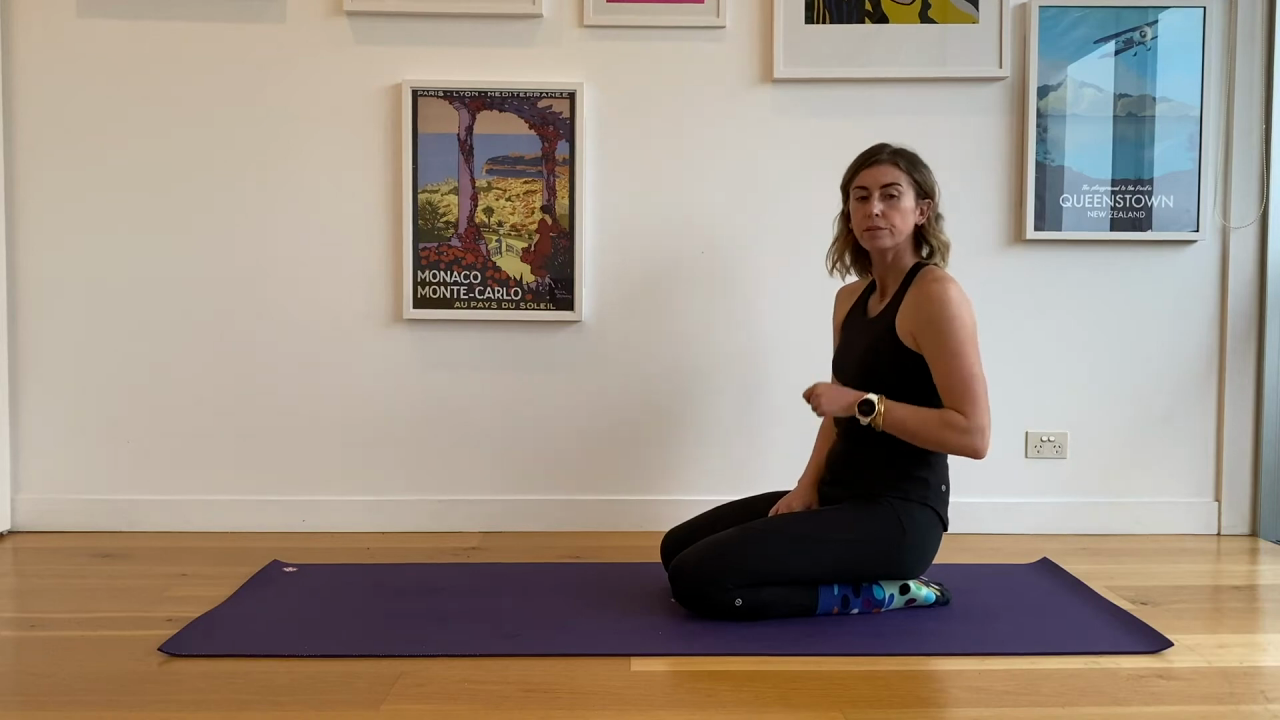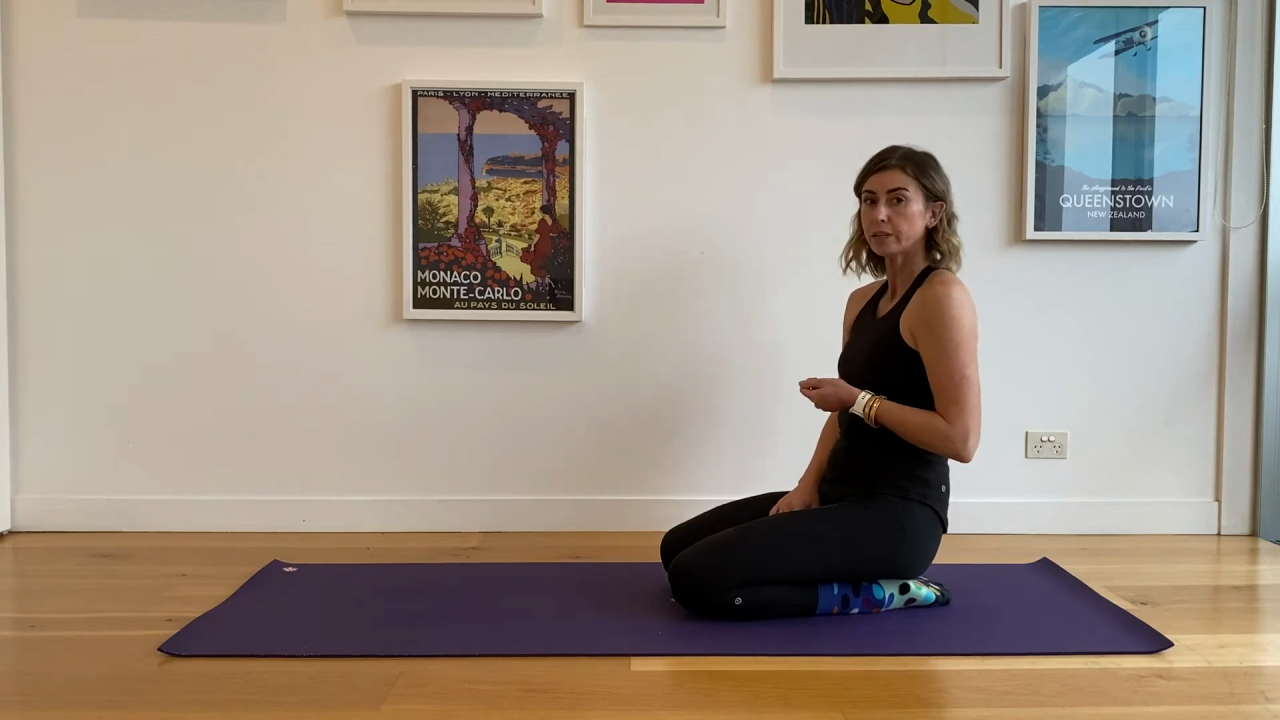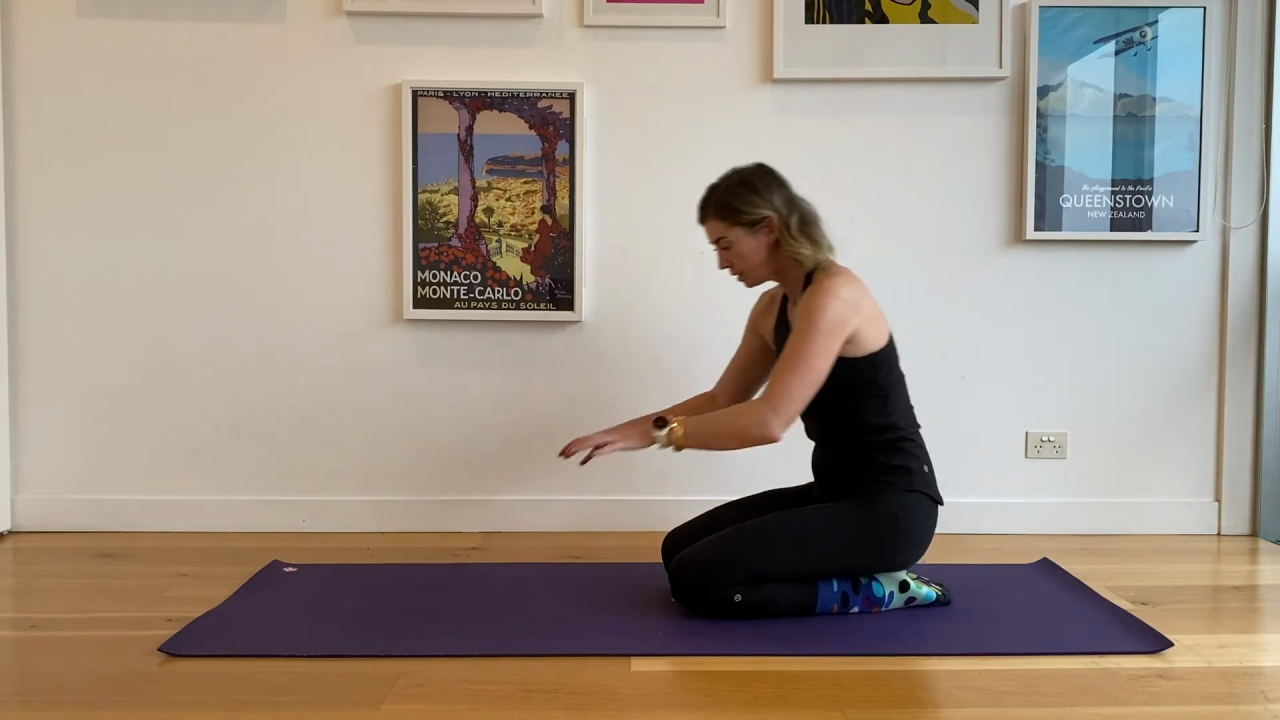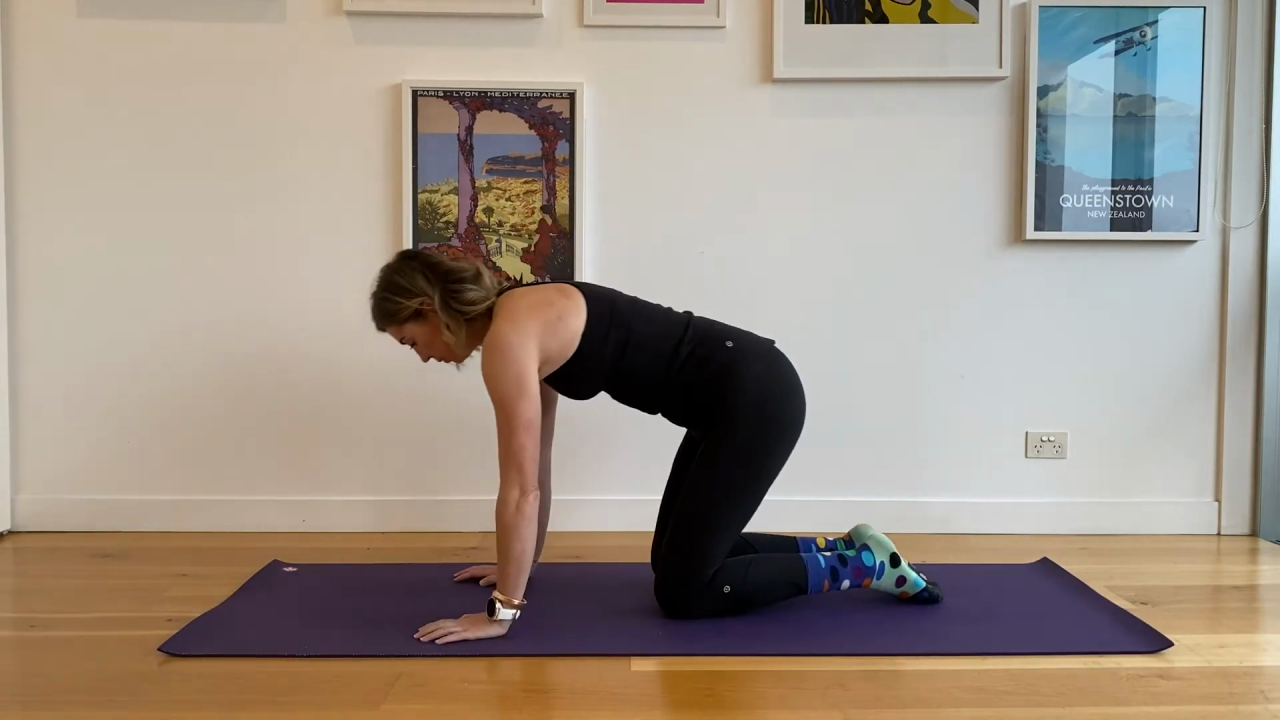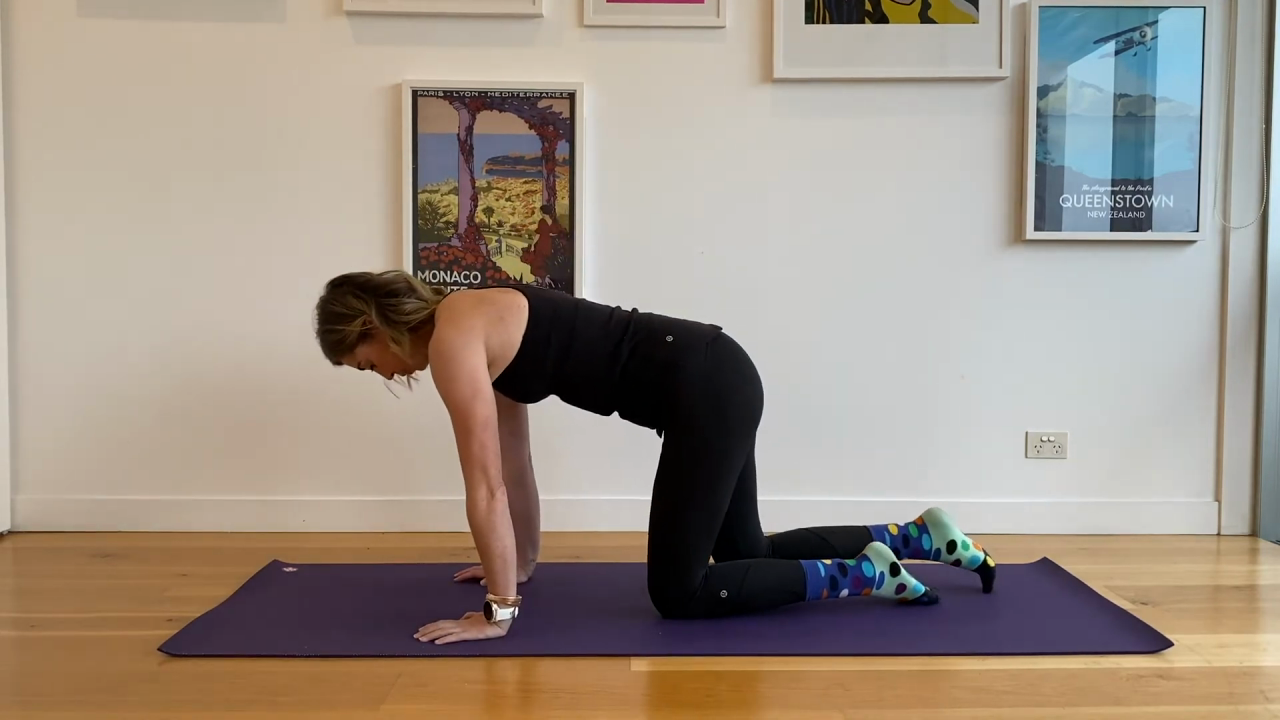
dt=1s
person 1, frame 1
left shoulder: (936, 295)
right shoulder: (850, 298)
left elbow: (973, 435)
left wrist: (864, 404)
right wrist: (807, 486)
left hip: (897, 516)
right hip: (842, 495)
left knee: (697, 579)
right knee: (678, 548)
left ankle: (879, 596)
right ankle: (871, 583)
person 1, frame 2
left shoulder: (942, 297)
right shoulder: (862, 301)
left elbow: (960, 438)
left wrist: (860, 400)
right wrist: (808, 485)
left hip: (898, 516)
right hip: (844, 496)
left knee: (697, 578)
right knee: (679, 549)
left ankle: (879, 594)
right ankle: (869, 581)
person 1, frame 3
left shoulder: (835, 296)
right shoulder: (774, 306)
left elbow: (770, 422)
right elbow: (725, 399)
left wrist: (659, 432)
right wrist: (639, 424)
left hip: (889, 507)
right hip: (839, 492)
left knee: (700, 581)
right knee: (681, 551)
left ankle: (867, 593)
right ankle: (855, 570)
person 1, frame 4
left shoulder: (508, 337)
right shoulder: (525, 324)
left elbow: (520, 487)
right elbow: (534, 470)
left wrist: (503, 608)
right wrist: (520, 564)
left hip: (756, 396)
right hip: (741, 390)
left knee: (684, 591)
right knee: (681, 558)
left ankle: (858, 565)
right ankle: (840, 547)
person 1, frame 5
left shoulder: (451, 341)
right shoulder: (480, 330)
left elbow: (487, 488)
right elbow: (512, 465)
left wrist: (499, 608)
right wrist: (521, 562)
left hip: (705, 389)
right hip: (712, 379)
left knee: (679, 591)
right knee: (742, 555)
left ankle: (863, 574)
right ankle: (918, 539)
